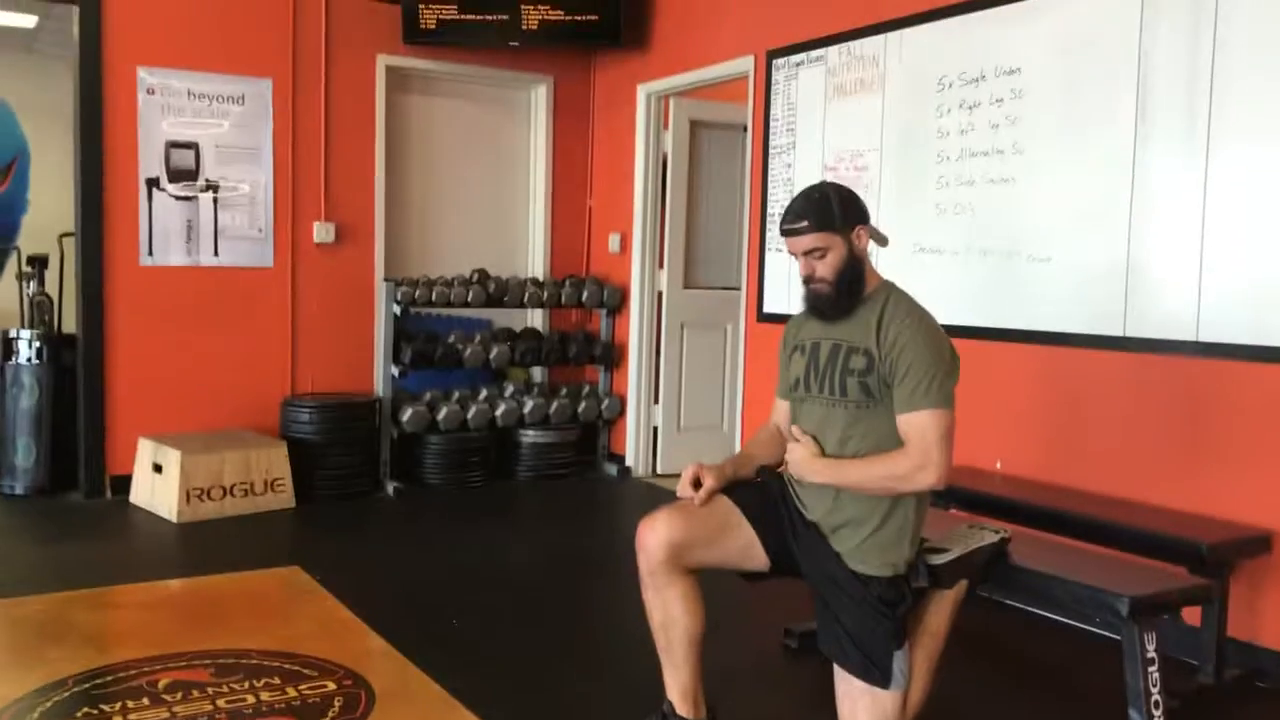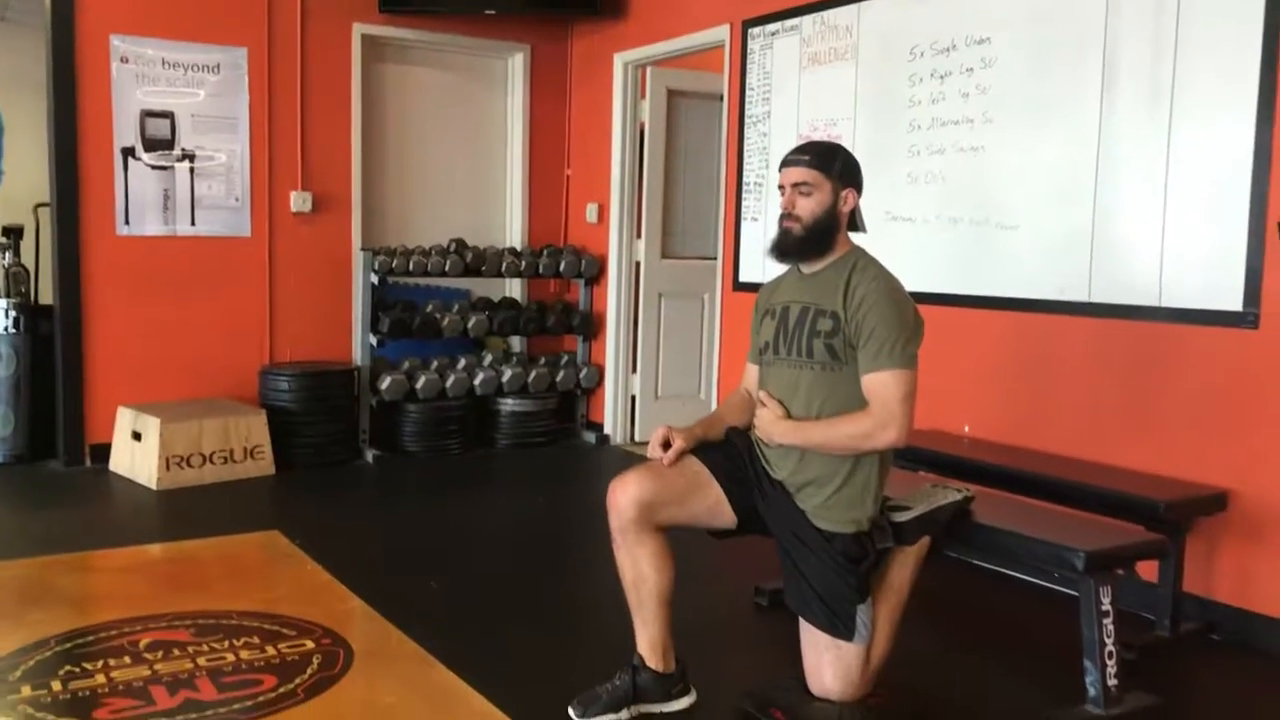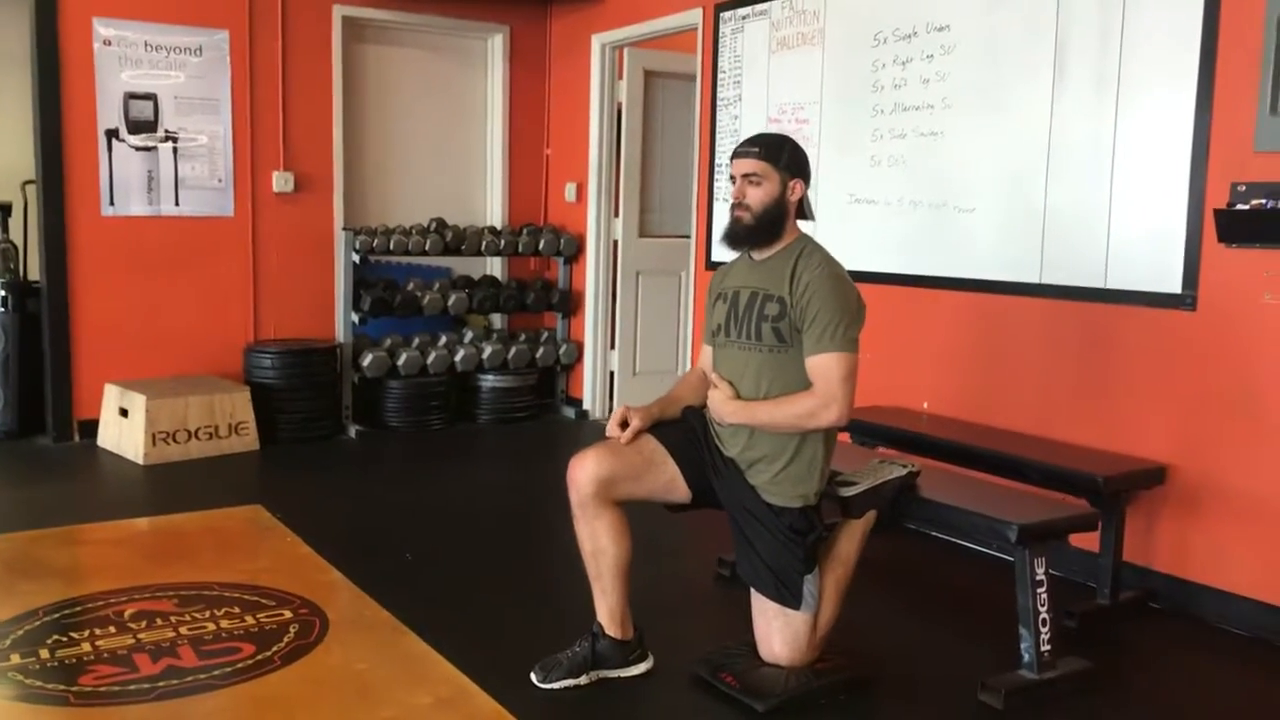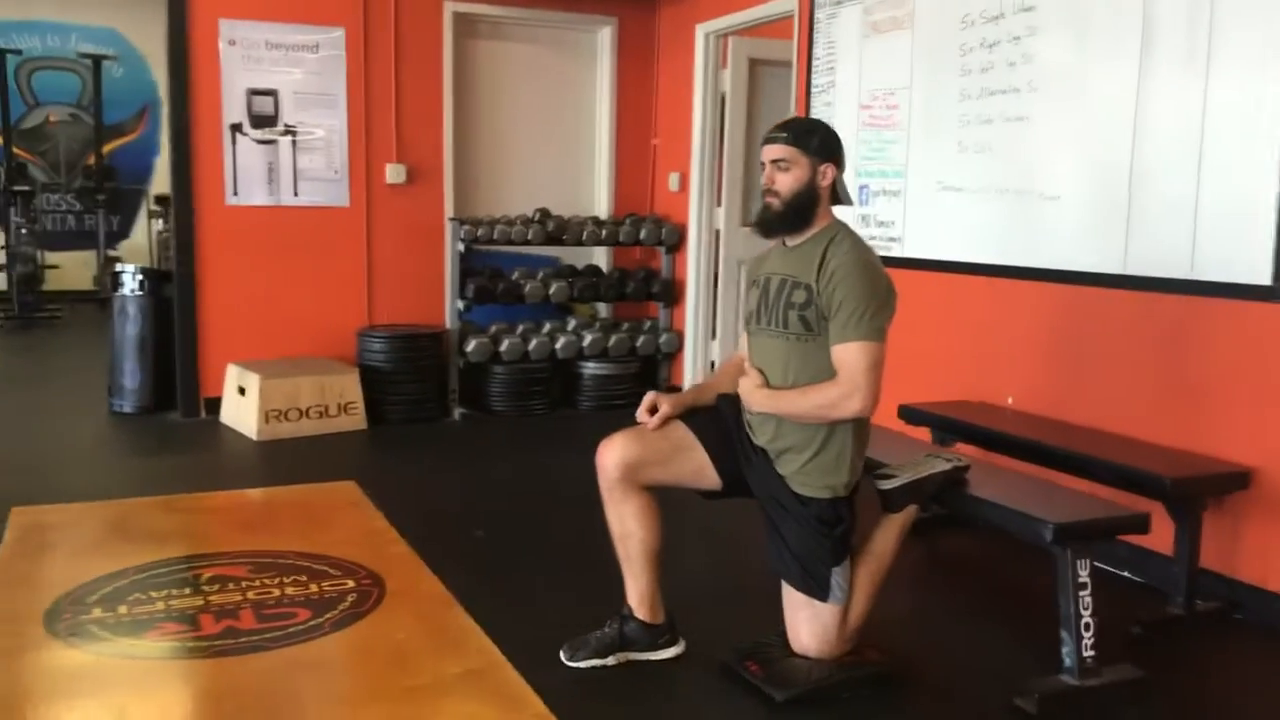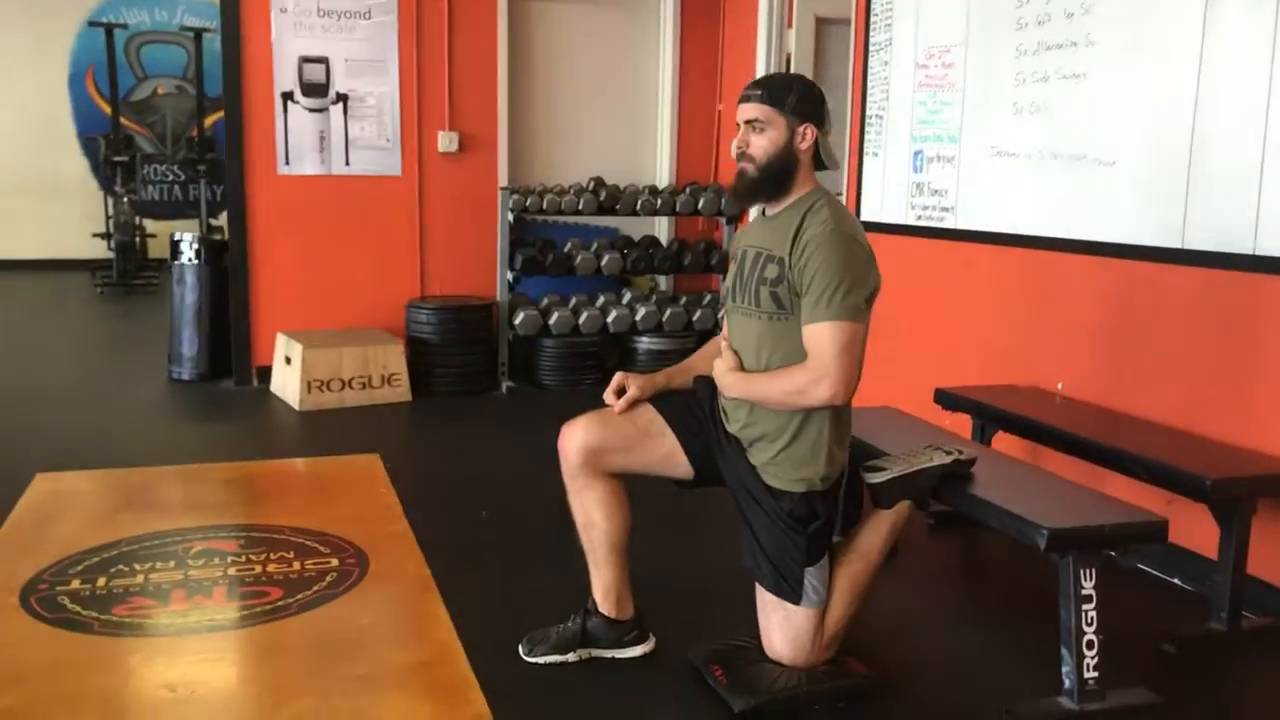
dt=1s
person 1, frame 1
left shoulder: (908, 331)
right shoulder: (801, 329)
left elbow: (928, 466)
left wrist: (817, 468)
right wrist: (729, 469)
left hip: (864, 543)
right hip: (793, 505)
right knee: (658, 538)
left ankle: (939, 594)
person 1, frame 2
left shoulder: (874, 293)
right shoulder: (774, 293)
left elbow: (889, 426)
left wrist: (783, 430)
right wrist: (695, 431)
left hip: (828, 498)
right hip: (759, 466)
right knee: (628, 498)
left ankle: (903, 541)
person 1, frame 3
left shoulder: (818, 279)
right shoulder: (728, 276)
left elbow: (831, 407)
left wrist: (733, 409)
right wrist: (651, 411)
left hip: (776, 474)
right hip: (713, 441)
left knee: (786, 656)
right knee: (588, 474)
left ankle: (851, 517)
right ankle: (617, 643)
person 1, frame 4
left shoulder: (848, 264)
right shoulder: (767, 260)
left elbow: (856, 397)
left wrist: (761, 397)
right wrist: (684, 398)
left hip: (808, 464)
right hip: (749, 430)
left knee: (817, 646)
right knee: (616, 459)
left ankle: (899, 505)
right ankle: (648, 626)
person 1, frame 5
left shoulder: (826, 236)
right shoulder: (755, 229)
left elbow: (829, 383)
left wrist: (731, 380)
right wrist: (657, 380)
left hip: (785, 454)
right hip: (728, 416)
left knee: (795, 654)
right knee: (580, 444)
left ankle: (889, 502)
right ankle: (614, 621)
